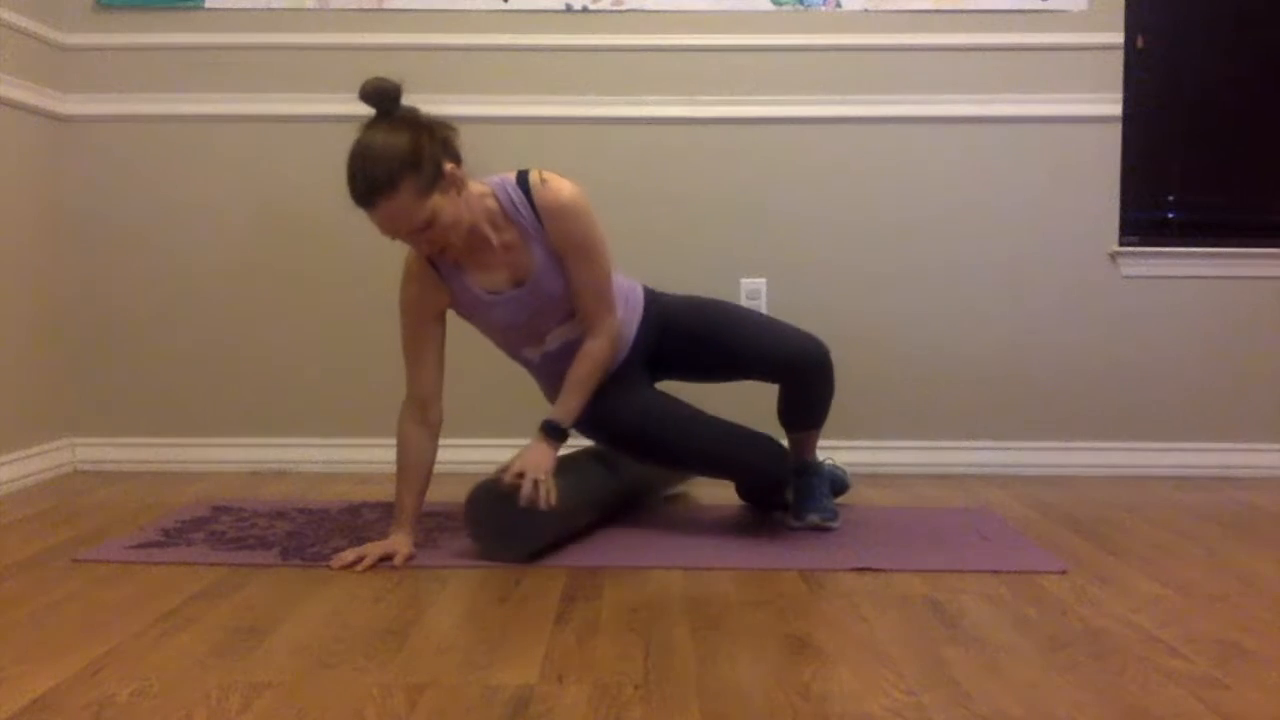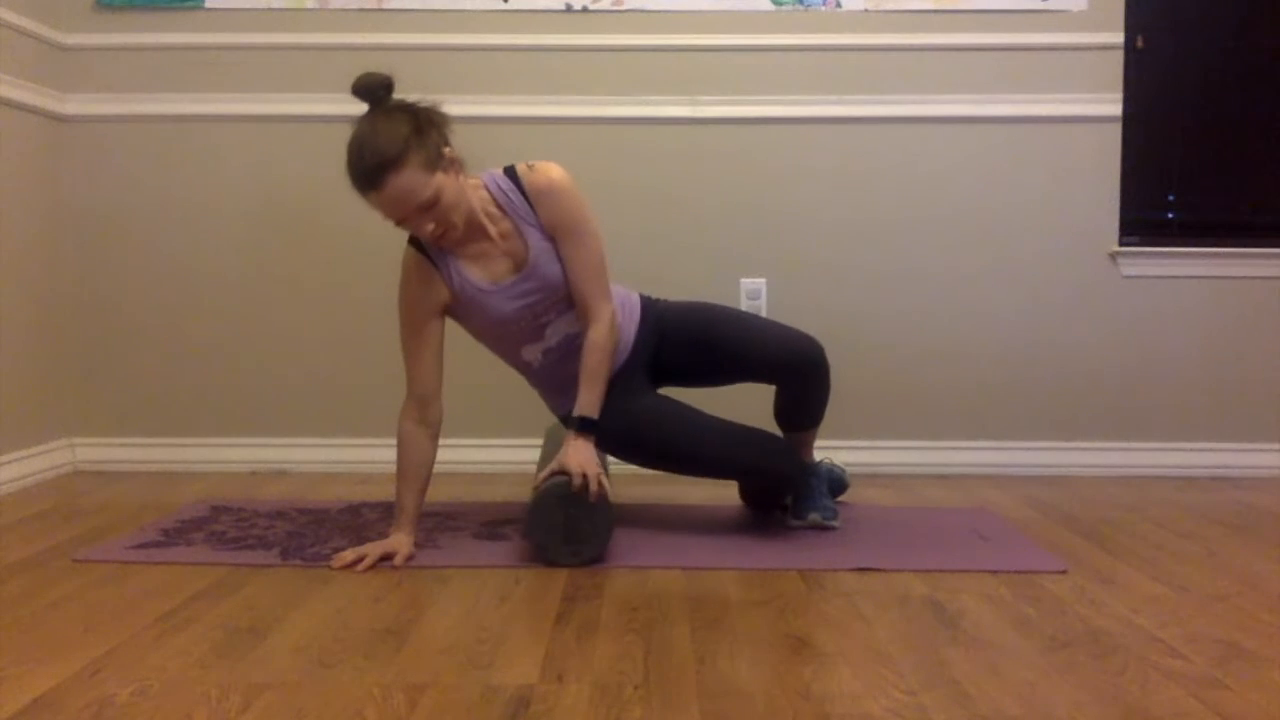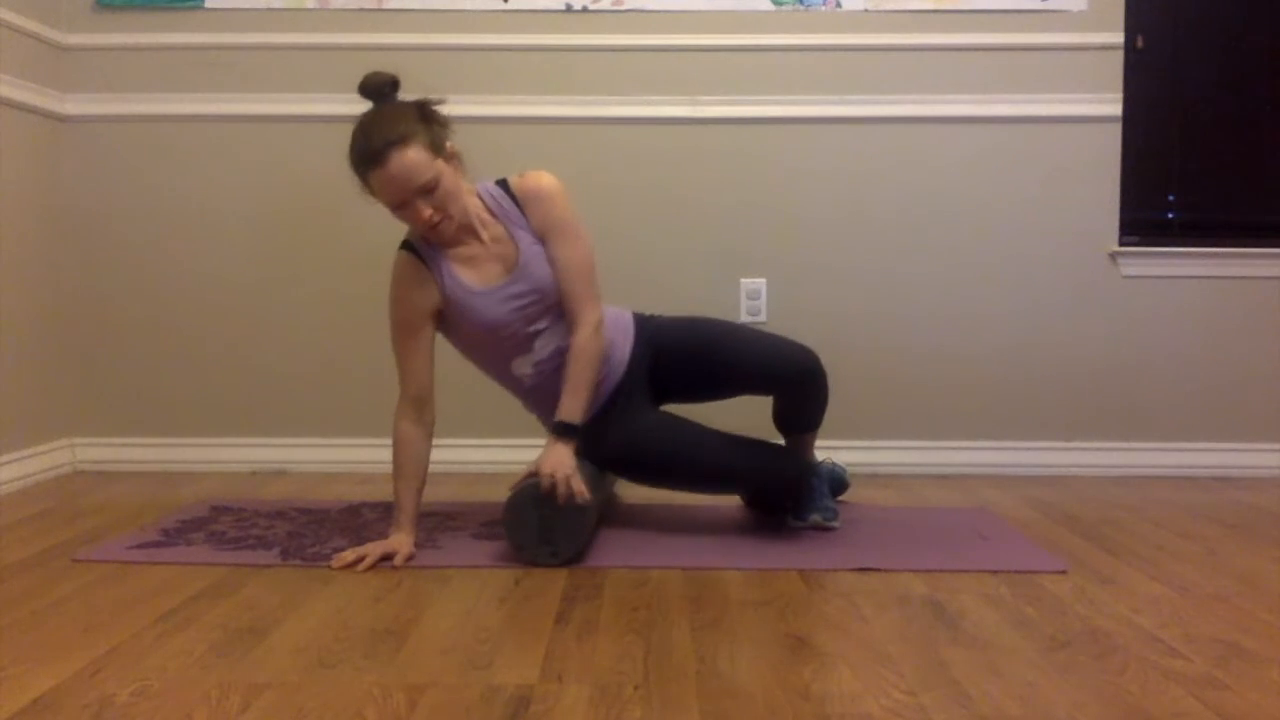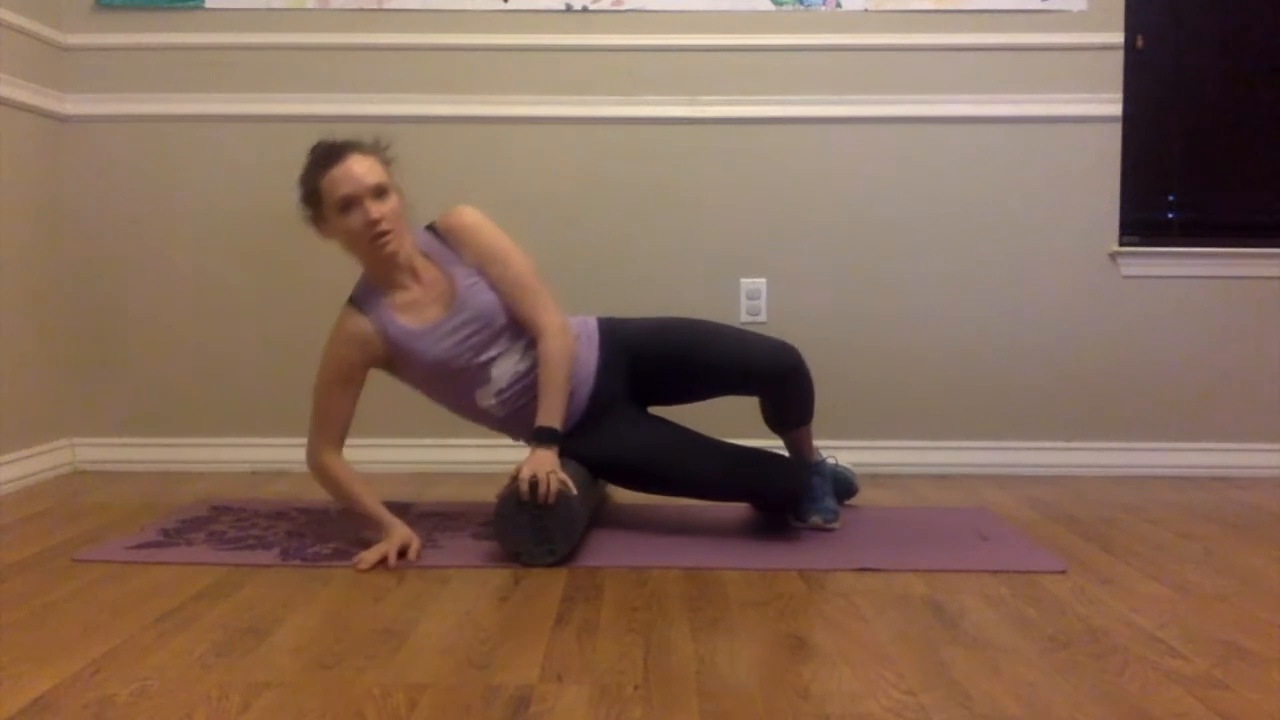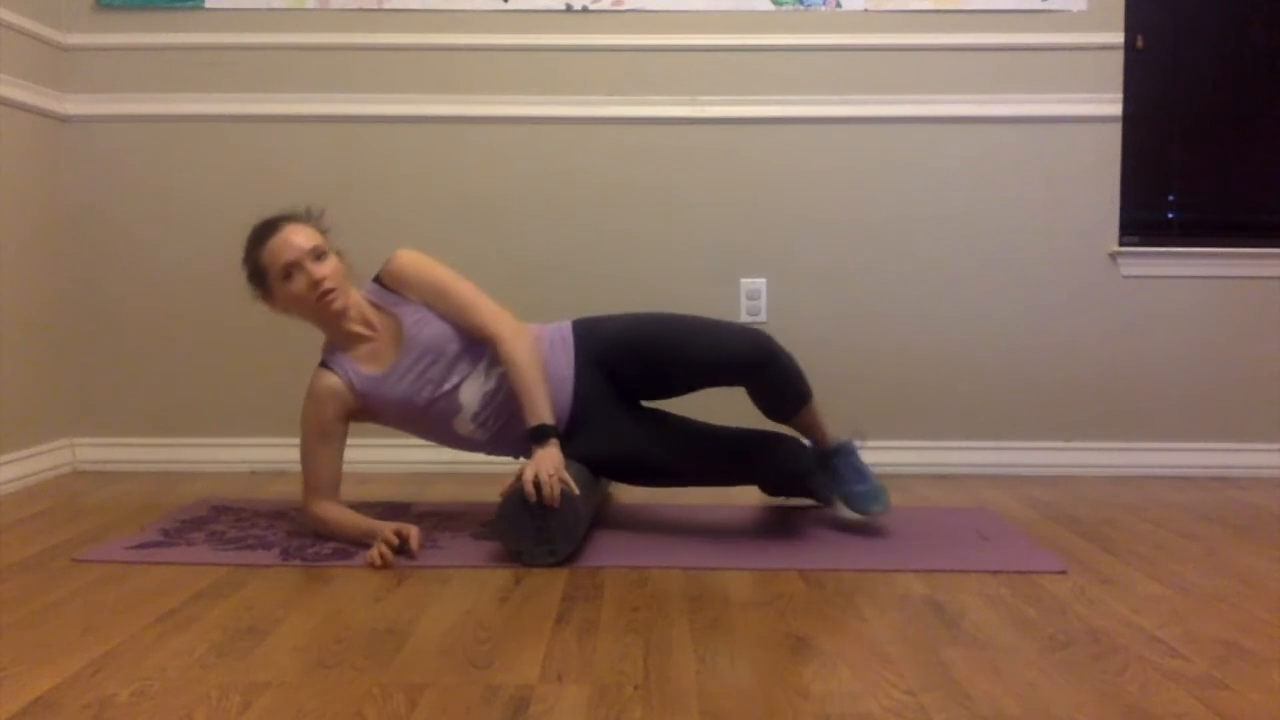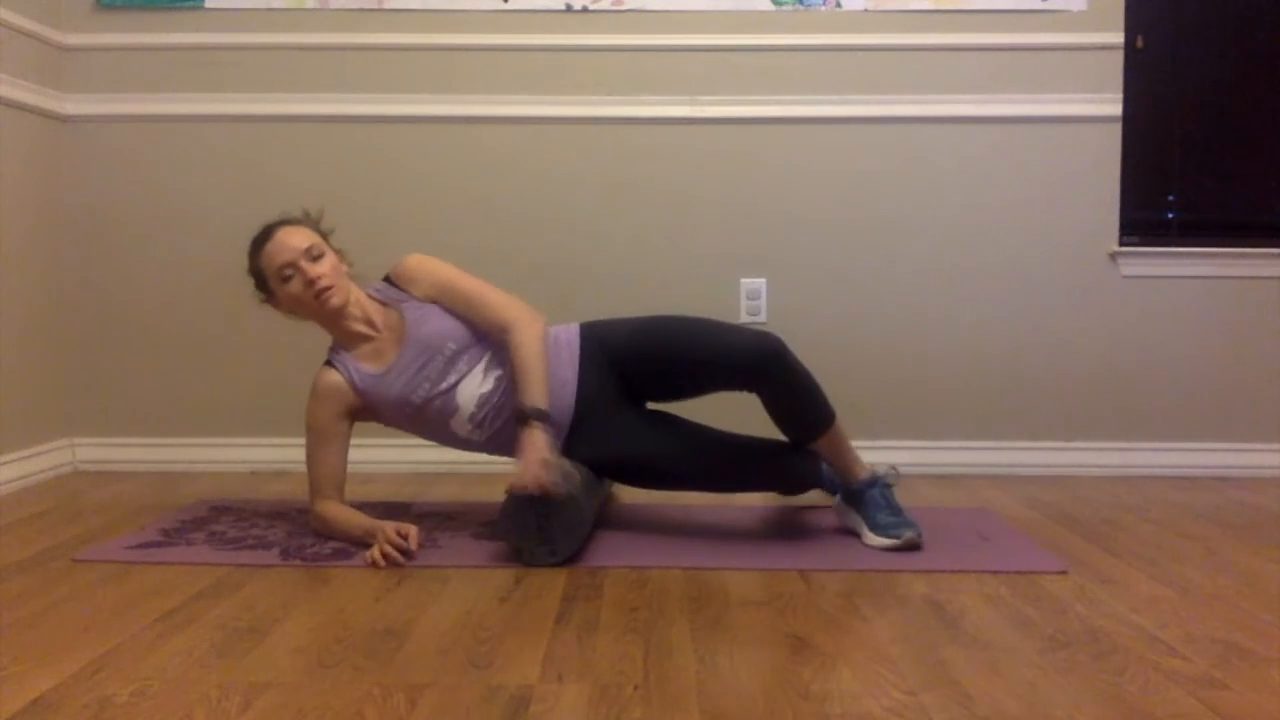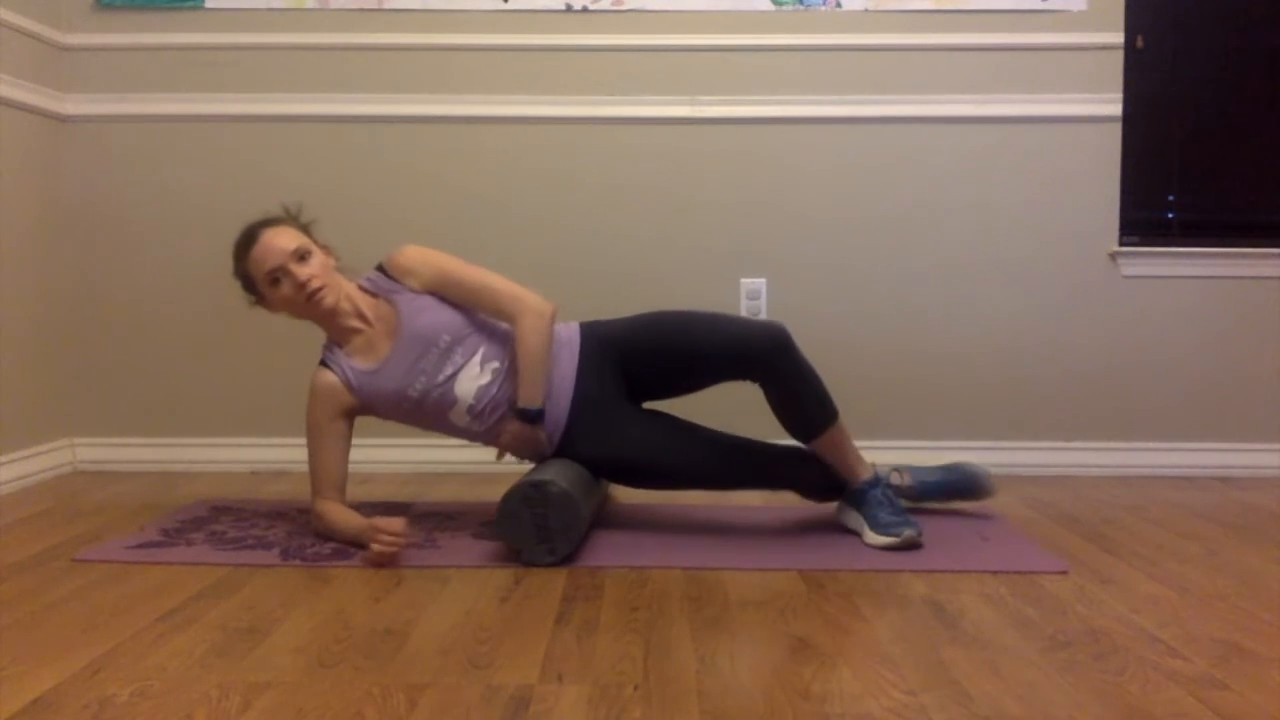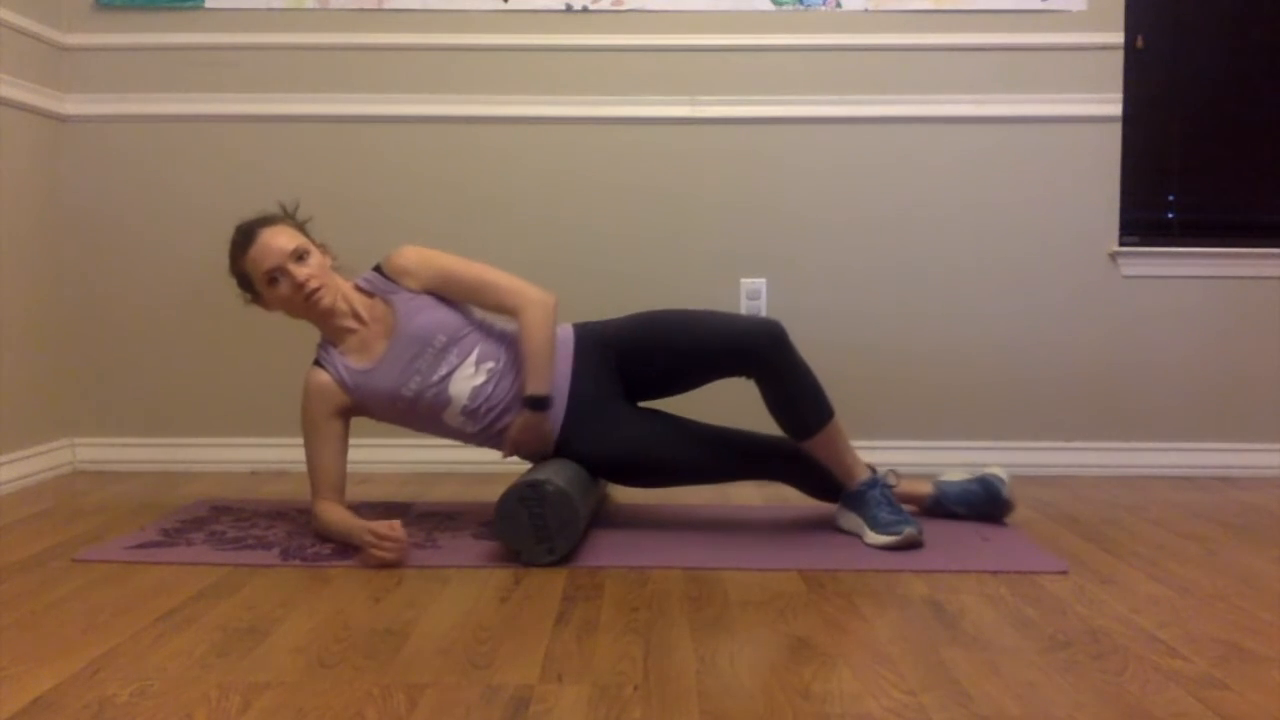
dt=0.5s
person 1, frame 1
left shoulder: (553, 201)
right shoulder: (426, 275)
left elbow: (603, 331)
right elbow: (422, 408)
left wrist: (548, 439)
right wrist: (402, 529)
left hip: (644, 322)
right hip: (598, 391)
left knee: (807, 358)
right knee: (764, 466)
left ankle: (808, 468)
right ankle: (778, 488)
person 1, frame 2
left shoulder: (544, 187)
right shoulder: (425, 271)
left elbow: (601, 315)
right elbow: (422, 408)
left wrist: (582, 435)
right wrist: (403, 528)
left hip: (641, 327)
right hip: (593, 391)
left knee: (802, 358)
right knee: (773, 466)
left ankle: (806, 468)
right ankle: (789, 483)
person 1, frame 3
left shoulder: (535, 194)
right shoulder: (416, 276)
left elbow: (588, 321)
right elbow: (415, 410)
left wrist: (563, 438)
right wrist: (403, 527)
left hip: (634, 346)
right hip: (600, 418)
left knee: (799, 368)
right knee: (781, 476)
left ankle: (805, 466)
right ankle: (800, 485)
person 1, frame 4
left shoulder: (459, 230)
right shoulder: (361, 330)
left elbow: (551, 326)
right elbow: (323, 451)
left wrist: (541, 441)
right wrist: (388, 525)
left hip: (604, 354)
right hip: (580, 431)
left knee: (780, 364)
right knee: (775, 485)
left ankle: (810, 465)
right ankle: (803, 488)
person 1, frame 5
left shoulder: (401, 273)
right shoulder: (332, 389)
left elbow: (508, 333)
right elbow: (318, 503)
left wrist: (542, 438)
right wrist: (376, 530)
left hip: (587, 354)
right hip: (577, 431)
left knee: (746, 350)
right knee: (772, 461)
left ankle: (831, 451)
right ankle: (816, 474)
person 1, frame 6
left shoulder: (410, 277)
right shoulder: (337, 387)
left elbow: (524, 322)
right elbow: (324, 505)
left wrist: (532, 423)
right wrist: (377, 531)
left hip: (593, 358)
right hip: (578, 437)
left knee: (760, 354)
right knee: (778, 468)
left ankle: (859, 481)
right ankle: (831, 477)
person 1, frame 7
left shoulder: (404, 268)
right shoulder: (334, 386)
left elbow: (533, 310)
right elbow: (325, 502)
left wrist: (526, 410)
right wrist: (368, 531)
left hip: (590, 357)
right hip: (580, 434)
left knee: (765, 344)
right knee: (779, 470)
left ankle: (872, 483)
right ankle: (868, 490)
person 1, frame 8
left shoulder: (402, 269)
right shoulder: (327, 385)
left elbow: (535, 301)
right elbow: (325, 503)
left wrist: (533, 401)
right wrist: (363, 534)
left hip: (586, 358)
right hip: (576, 435)
left knee: (760, 340)
right knee: (775, 459)
left ankle: (868, 485)
right ankle: (889, 493)
